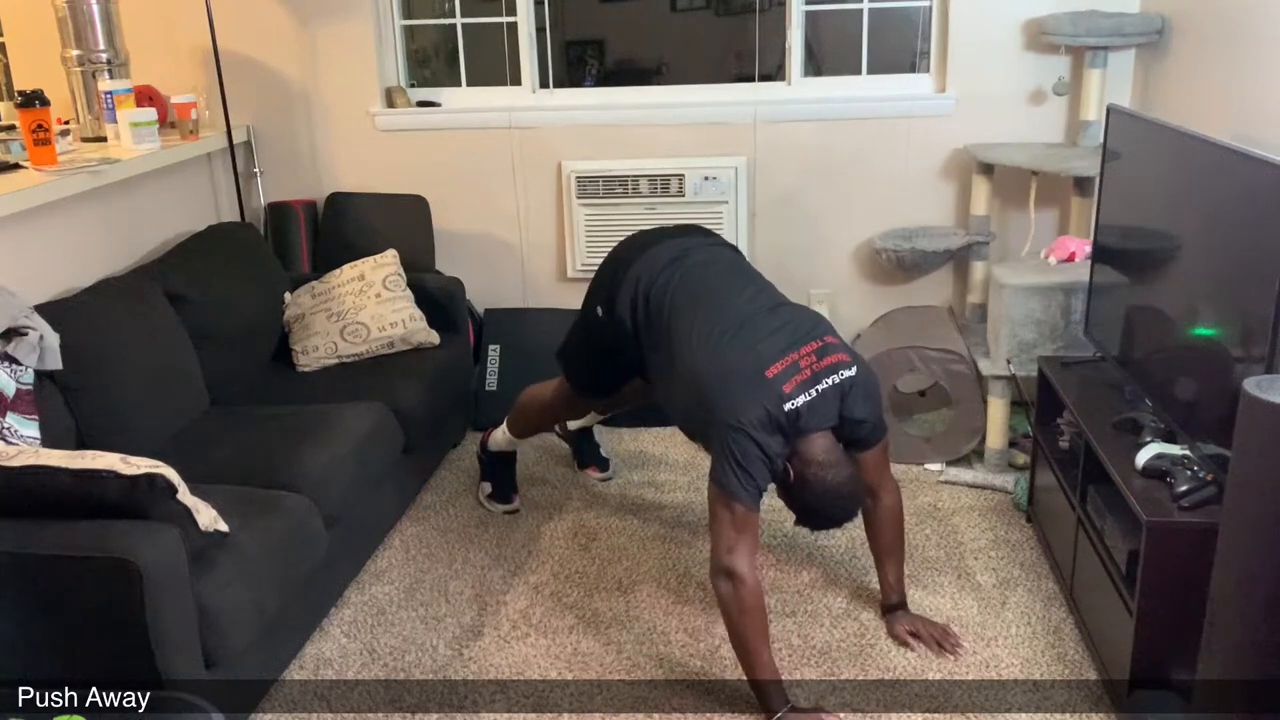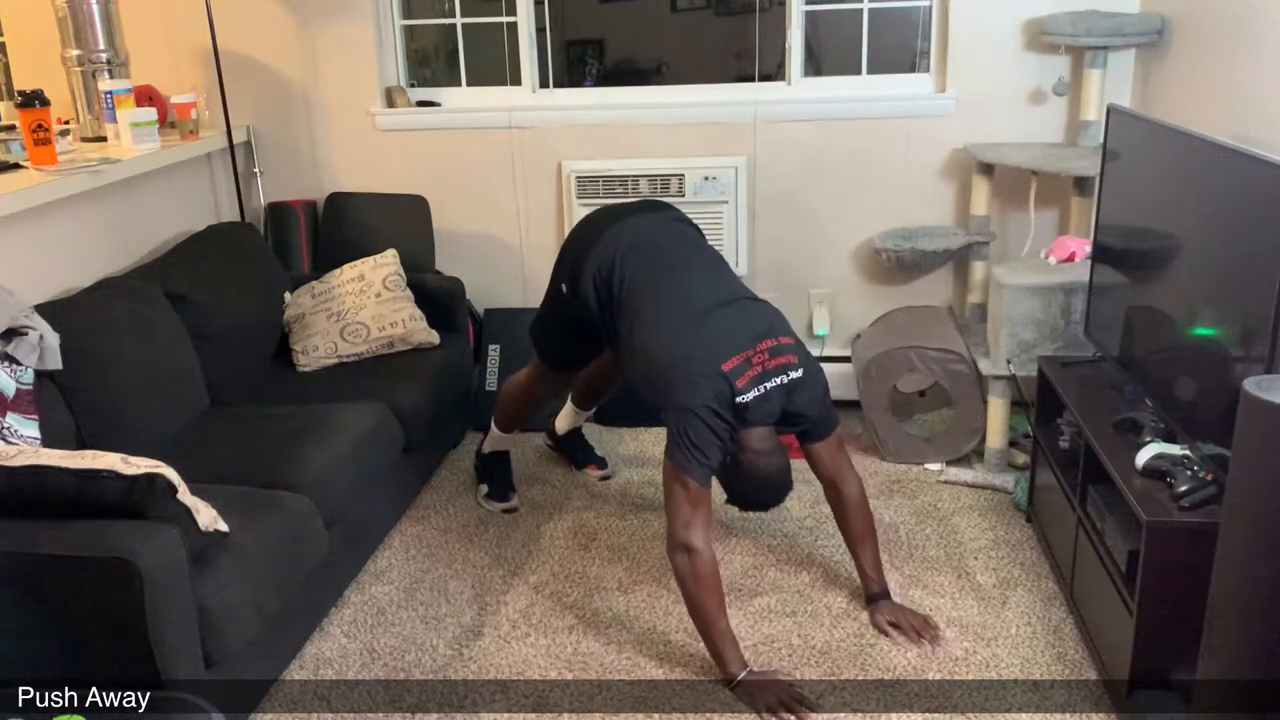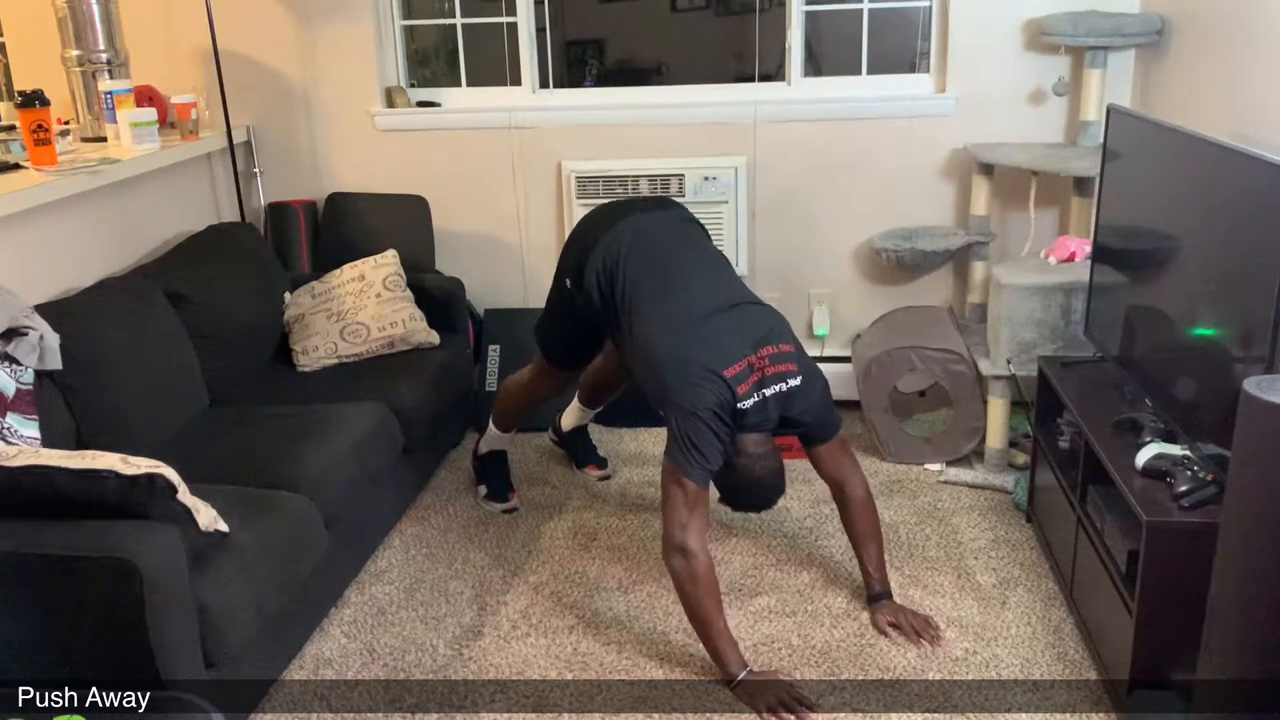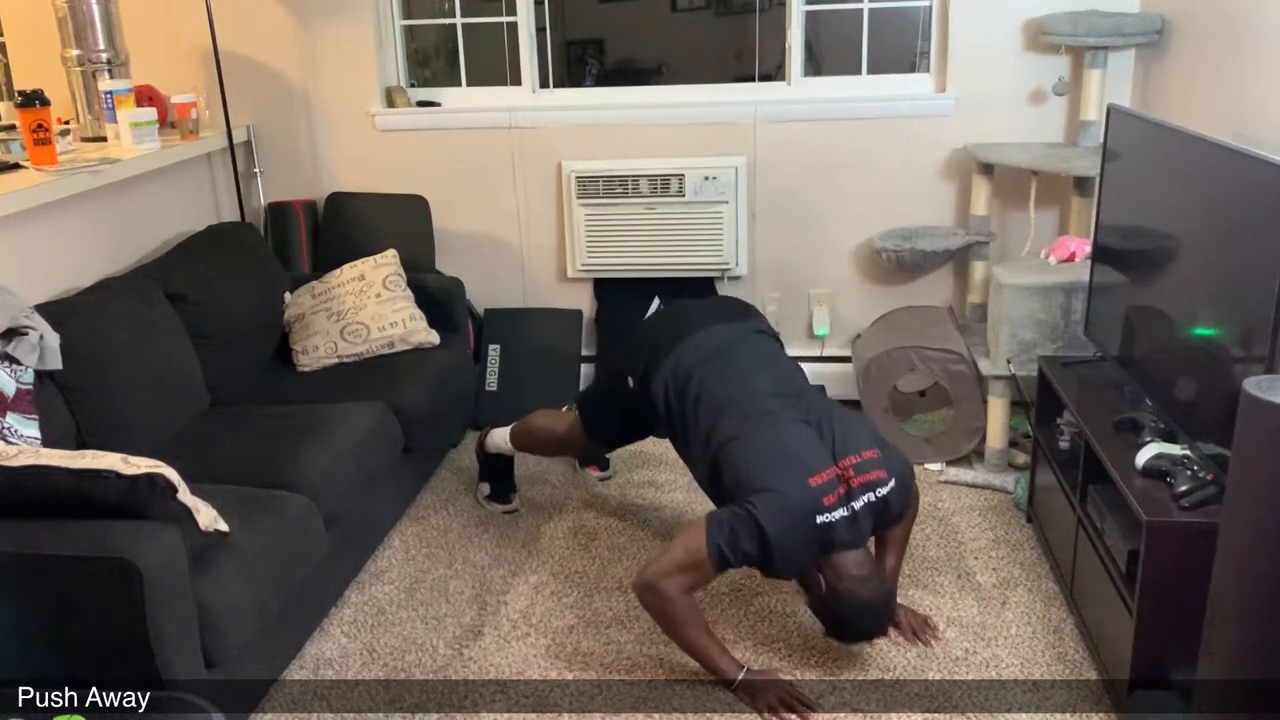
dt=1s
person 1, frame 1
left shoulder: (856, 384)
right shoulder: (750, 425)
left elbow: (882, 492)
right elbow: (733, 569)
left wrist: (896, 606)
left hip: (702, 254)
right hip: (637, 277)
left knee: (648, 380)
right knee: (575, 393)
left ankle: (578, 426)
right ankle: (498, 445)
person 1, frame 2
left shoulder: (801, 377)
right shoulder: (701, 405)
left elbow: (843, 482)
right elbow: (688, 545)
left wrist: (879, 596)
right wrist: (739, 675)
left hip: (663, 228)
right hip: (599, 252)
left knee: (616, 357)
right knee: (550, 374)
left ankle: (566, 429)
right ankle: (493, 449)
person 1, frame 3
left shoulder: (801, 383)
right shoulder: (703, 409)
left elbow: (848, 481)
right elbow: (684, 548)
left wrist: (881, 595)
right wrist: (738, 675)
left hip: (669, 225)
right hip: (603, 248)
left knee: (623, 357)
right knee: (552, 373)
left ankle: (571, 426)
right ankle: (491, 446)
person 1, frame 4
left shoulder: (890, 479)
right shoulder: (780, 523)
right elbow: (656, 584)
left wrist: (886, 598)
right wrist: (738, 678)
left hip: (739, 327)
right hip: (670, 356)
right knee: (580, 437)
left ankle: (581, 413)
right ankle: (497, 445)
